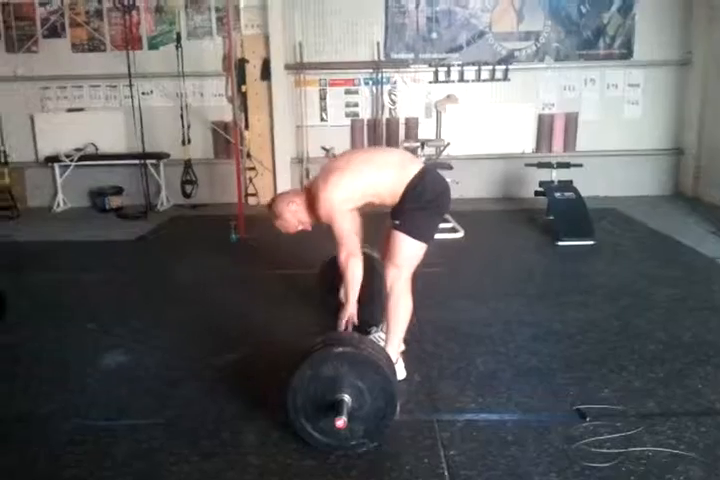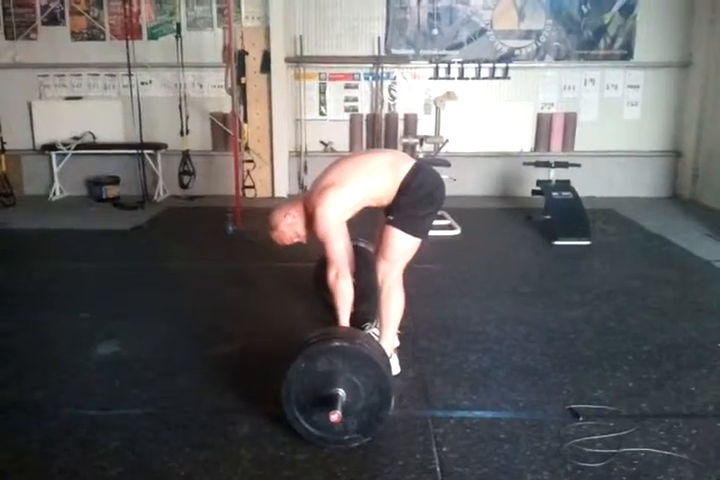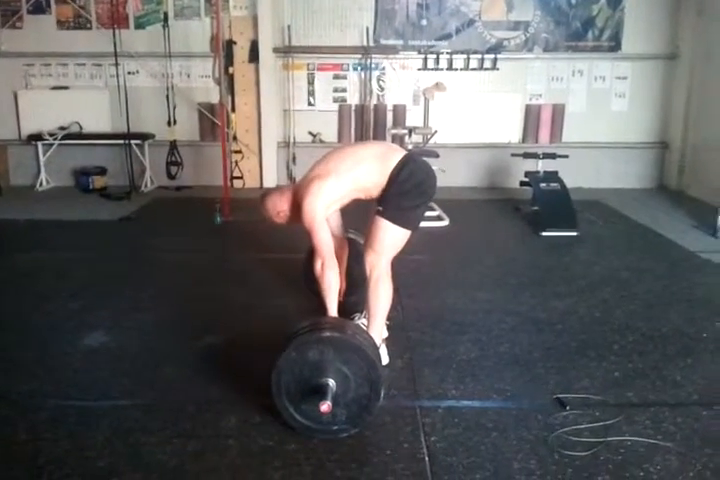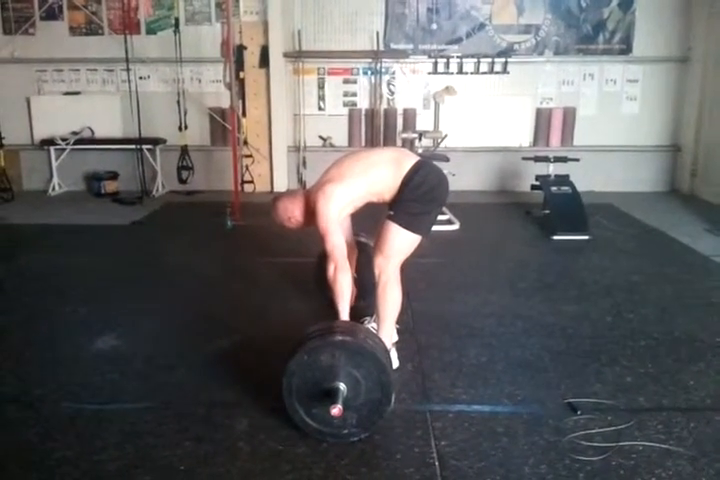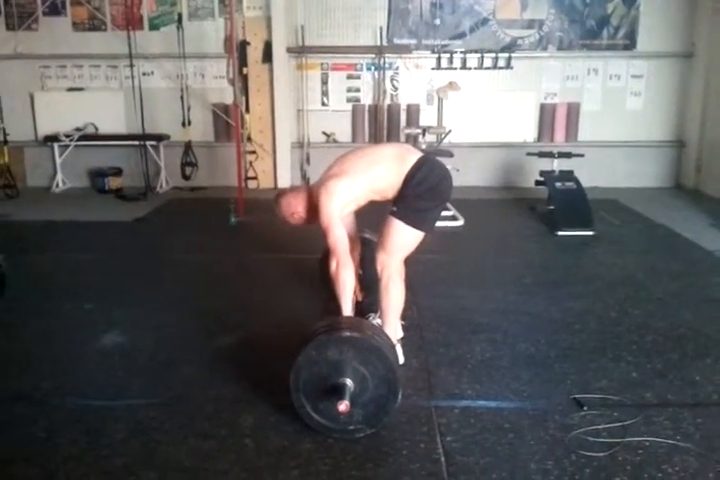
dt=1s
person 1, frame 1
left shoulder: (324, 199)
right shoulder: (323, 186)
left elbow: (350, 254)
right elbow: (352, 219)
left wrist: (350, 304)
right wrist: (348, 281)
left hip: (424, 193)
right hip: (420, 184)
left knee: (396, 277)
right knee: (391, 264)
left ankle: (392, 361)
right ankle: (391, 335)
person 1, frame 2
left shoulder: (322, 213)
right shoulder: (318, 198)
left elbow: (338, 273)
right elbow: (344, 246)
left wrist: (343, 328)
right wrist: (349, 297)
left hip: (419, 188)
right hip: (413, 179)
left knee: (388, 272)
right knee: (383, 261)
left ankle: (385, 356)
right ankle: (385, 329)
person 1, frame 3
left shoulder: (309, 204)
right shoulder: (315, 190)
left elbow: (325, 262)
right elbow: (338, 237)
left wrist: (332, 317)
right wrist: (341, 280)
left hip: (409, 180)
right hip: (408, 169)
left knee: (375, 263)
right knee: (375, 256)
left ankle: (374, 346)
right ankle: (373, 321)
person 1, frame 4
left shoulder: (323, 206)
right shoulder: (327, 195)
left elbow: (338, 265)
right elbow: (347, 244)
left wrist: (343, 321)
right wrist: (350, 284)
left hip: (422, 186)
right hip: (421, 175)
left knee: (384, 266)
right knee: (385, 260)
left ankle: (384, 349)
right ankle: (383, 325)
person 1, frame 5
left shoulder: (326, 202)
right shoulder: (330, 190)
left elbow: (341, 262)
right elbow: (351, 240)
left wrist: (347, 319)
right wrist: (354, 278)
left hip: (424, 182)
right hip: (424, 171)
left knee: (387, 262)
right knee: (389, 257)
right ankle: (389, 322)
